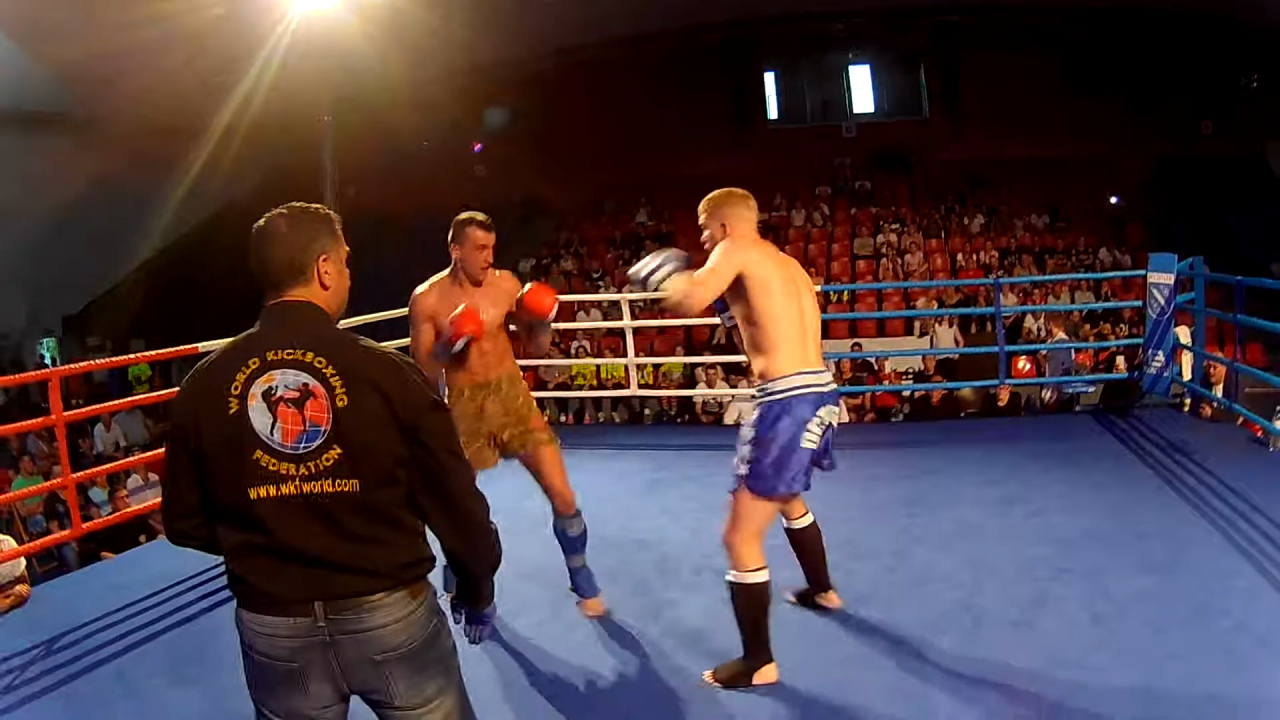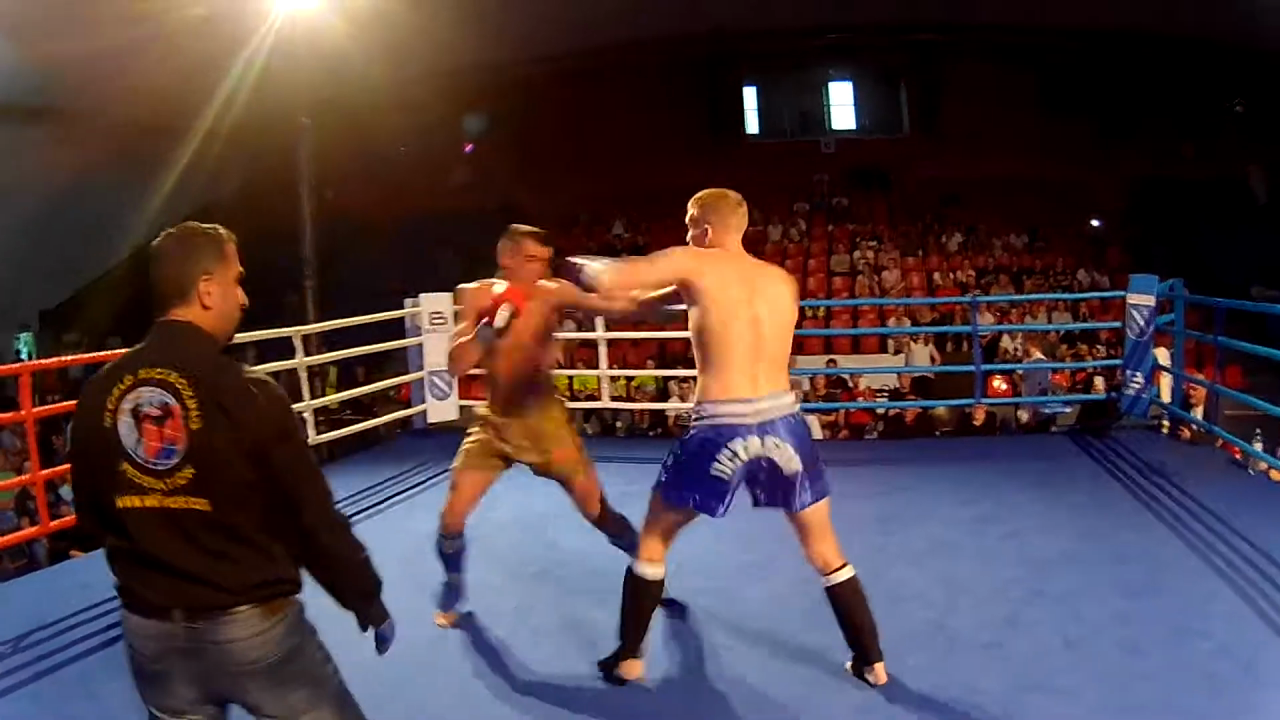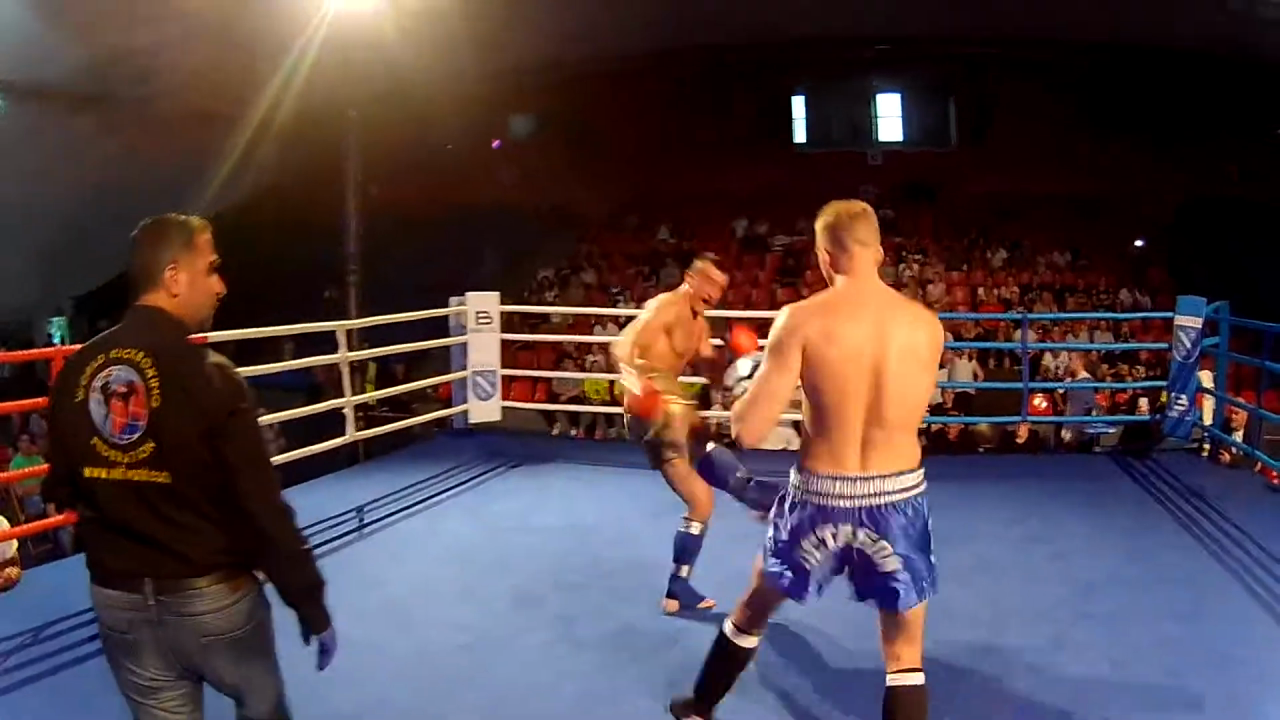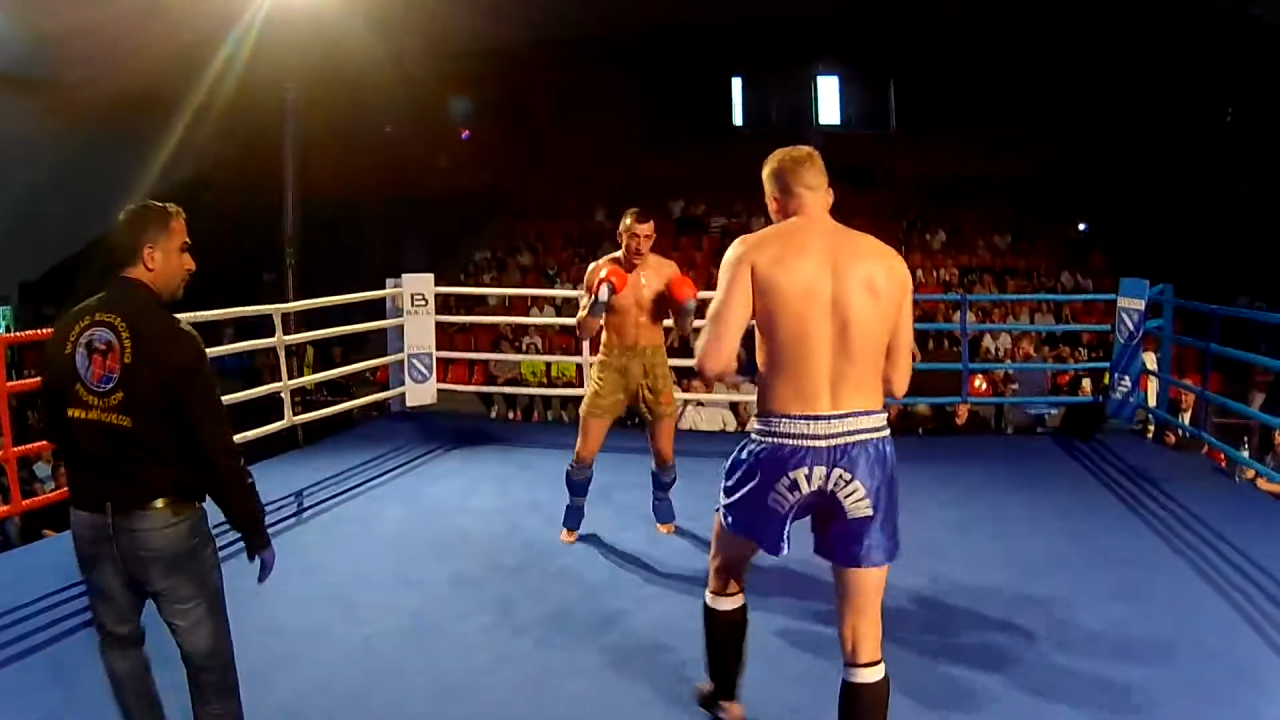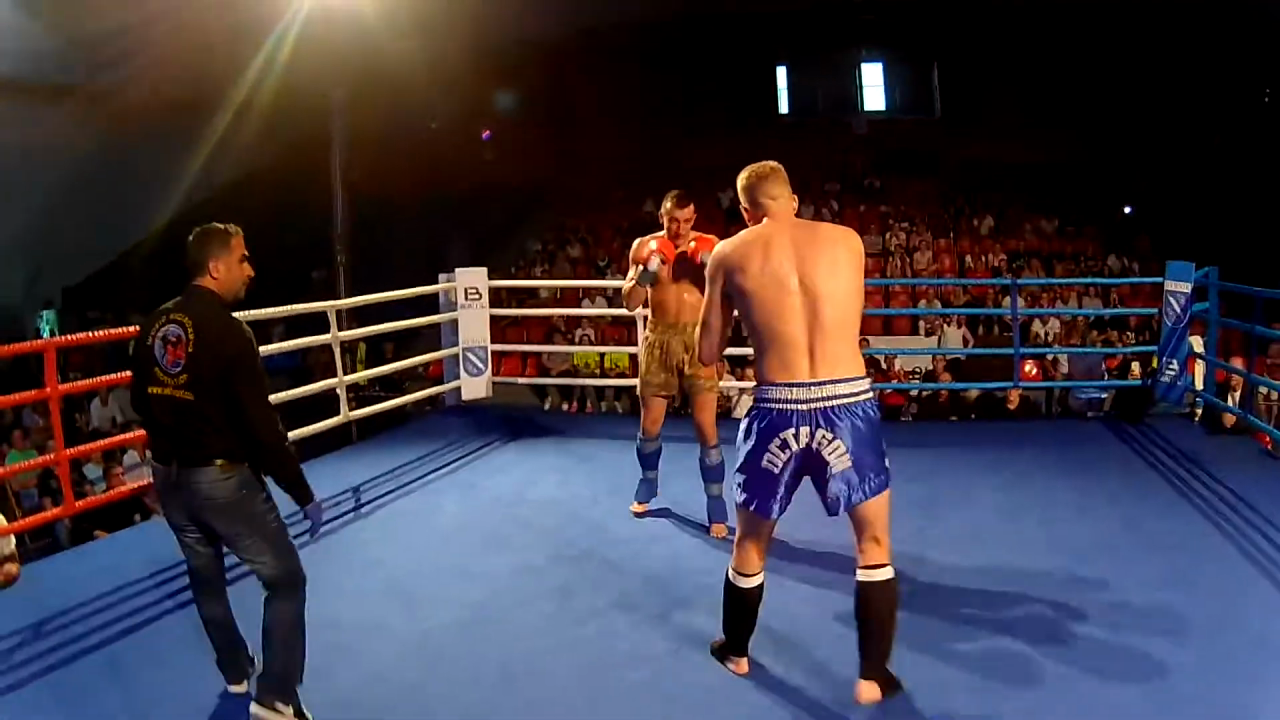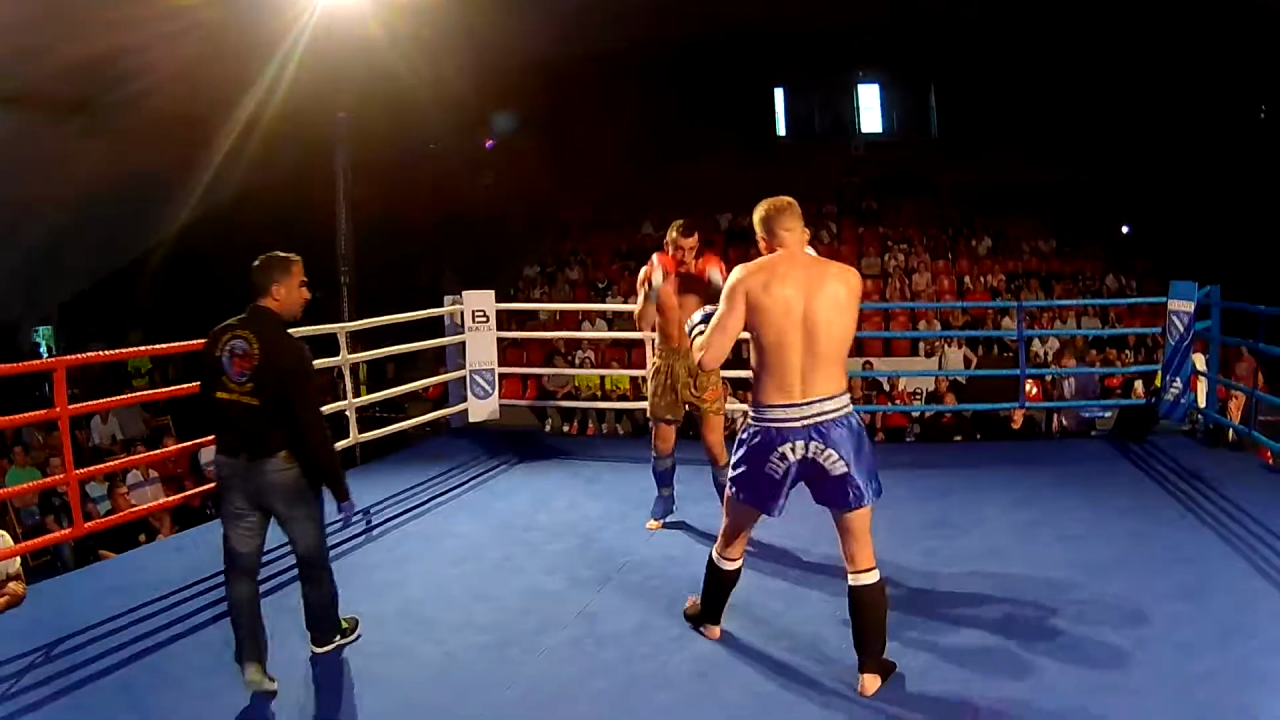
dt=0.5s
person 1, frame 1
left shoulder: (735, 252)
right shoulder: (786, 266)
left elbow: (689, 299)
left wrist: (659, 274)
right wrist: (732, 313)
left hip: (786, 404)
right hip: (818, 396)
left knee: (740, 538)
right knee: (787, 500)
left ankle: (758, 661)
right ankle: (822, 590)
person 1, frame 2
left shoulder: (691, 267)
right shoulder: (783, 282)
left elbow: (613, 281)
left wrist: (591, 268)
left hip: (720, 430)
right hip: (784, 424)
left knee: (655, 537)
right knee: (824, 551)
left ankle: (627, 657)
right ankle: (871, 660)
person 1, frame 3
left shoulder: (802, 320)
right shoulder: (927, 326)
left elbow: (748, 432)
left wrist: (751, 377)
left hip: (820, 500)
right hip: (899, 502)
left knee: (754, 610)
right knee: (905, 655)
person 1, frame 4
left shoulder: (752, 250)
right shoulder: (888, 261)
left elbow: (712, 363)
right elbow: (899, 380)
left hip: (783, 447)
right hip: (866, 447)
left knee: (726, 564)
right knee: (863, 632)
person 1, frame 5
left shoulder: (730, 255)
right shoulder: (848, 241)
left elbow: (708, 353)
left hip: (778, 412)
right hip: (849, 406)
left knee: (750, 545)
right knee: (874, 546)
left ankle: (735, 650)
right ankle: (872, 675)
person 1, frame 6
left shoulder: (748, 278)
right shoulder: (848, 278)
left elbow: (707, 359)
left wrist: (699, 328)
left hip: (773, 428)
right hip: (834, 422)
left knee: (732, 535)
right knee: (860, 554)
left ankle: (709, 617)
right ankle: (870, 666)
person 2, frame 1
left shoulder: (204, 385)
right shoulder: (385, 370)
left elbow: (185, 523)
right elbow: (455, 500)
right wrist: (478, 588)
left hip: (274, 628)
right hip: (390, 615)
person 2, frame 2
left shoulder: (99, 395)
right shoulder: (245, 396)
left elbow: (92, 518)
right elbow: (313, 521)
right wrist: (368, 602)
left hip: (153, 632)
right hip: (252, 626)
person 2, frame 3
left shoulder: (75, 372)
right shoulder: (208, 377)
left elbow: (63, 489)
right elbow: (260, 509)
right wrist: (312, 607)
left hip: (120, 602)
right hip: (214, 600)
person 2, frame 4
left shoulder: (70, 328)
right shoulder: (171, 339)
left elbow: (55, 426)
right elbow: (214, 448)
right wrist: (254, 529)
left hip: (91, 521)
right hip: (166, 521)
left knee: (120, 641)
right knee: (207, 657)
person 2, frame 5
left shoulder: (155, 325)
right shoulder: (227, 332)
left elbow: (142, 402)
right elbow: (261, 425)
right wrist: (303, 494)
left hip: (170, 477)
right hip: (224, 478)
left knee: (206, 578)
right knee: (285, 579)
left ankle: (235, 671)
person 2, frame 6
left shoulder: (219, 338)
right shoulder: (287, 350)
left elbow: (211, 401)
right elbow: (312, 428)
right wrist: (340, 489)
left hip: (232, 466)
right hip: (283, 468)
left knee: (241, 566)
right knee: (312, 554)
left ankle: (252, 659)
right ankle: (325, 633)
person 3, frame 1
left shoulder: (505, 284)
right shoulder: (426, 299)
left elbow: (537, 348)
right elbow: (422, 370)
left wrist: (543, 320)
right wrist: (448, 346)
left hip: (512, 397)
right hip: (464, 406)
left knee: (562, 495)
left ankle: (581, 578)
person 3, frame 2
left shoulder: (553, 294)
right shoulder: (476, 296)
left elbow: (614, 304)
right elbow: (458, 365)
right wrist: (492, 325)
left hip: (545, 416)
right hip: (496, 418)
left knee: (596, 510)
right knee: (453, 517)
right ankle: (452, 590)
person 3, frame 3
left shoulder: (697, 323)
right shoulder: (664, 307)
left elbow: (713, 370)
right elbow: (622, 346)
right wrist: (635, 383)
left hip: (669, 408)
right hip: (652, 405)
left knee: (702, 503)
left ankle: (679, 590)
person 3, frame 4
left shoulder: (667, 270)
right shoulder: (599, 271)
left elbow: (685, 326)
right elbow: (583, 331)
left wrist: (688, 308)
right wrist: (596, 304)
left hip: (654, 363)
right hip: (612, 363)
left knee: (664, 453)
right knee: (585, 452)
left ankle: (662, 504)
right ankle: (574, 511)
person 3, frame 5
left shoulder: (710, 247)
right shoulder: (644, 247)
right elbow: (630, 302)
right wrist: (647, 271)
left hip: (698, 339)
right hip: (658, 339)
left knee: (706, 429)
right knee: (650, 425)
left ankle: (715, 503)
right ankle: (648, 481)
person 3, frame 6
left shoulder: (710, 270)
right shoulder: (650, 274)
right elbow: (643, 324)
left wrist: (721, 286)
right wrist: (654, 288)
right hip: (666, 362)
left knee: (715, 446)
right knee: (662, 441)
right ankle: (664, 499)
